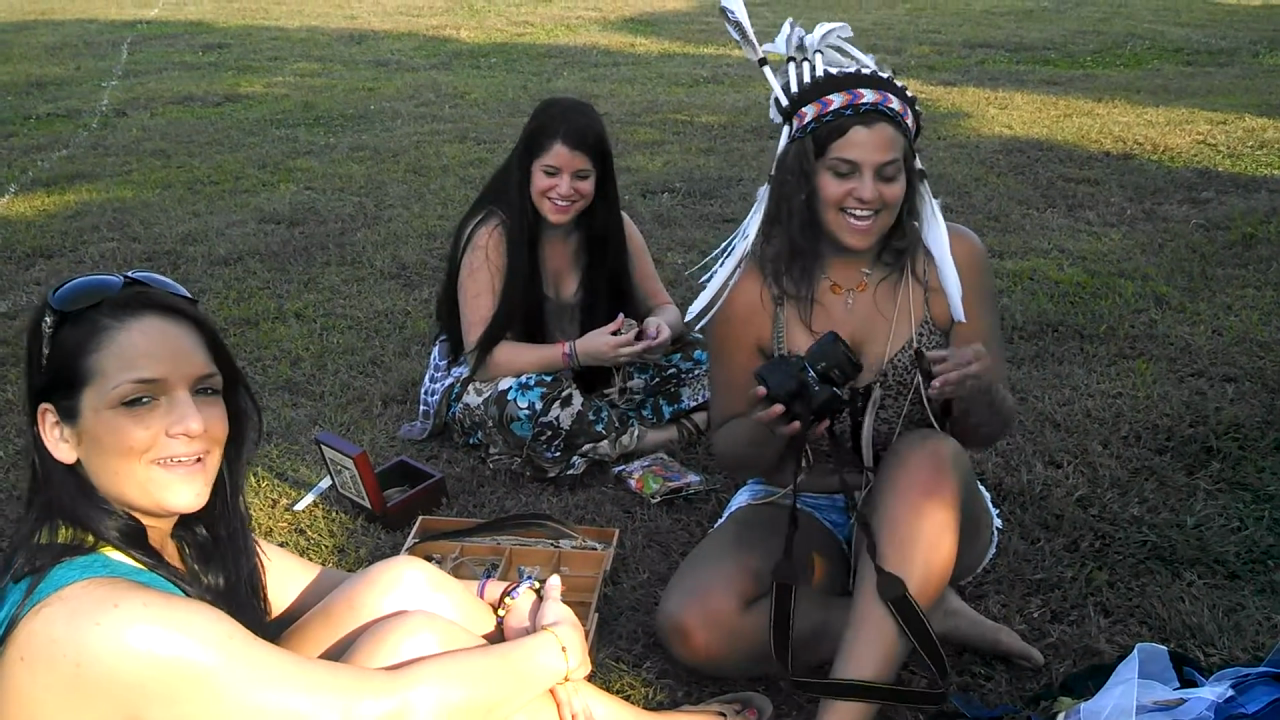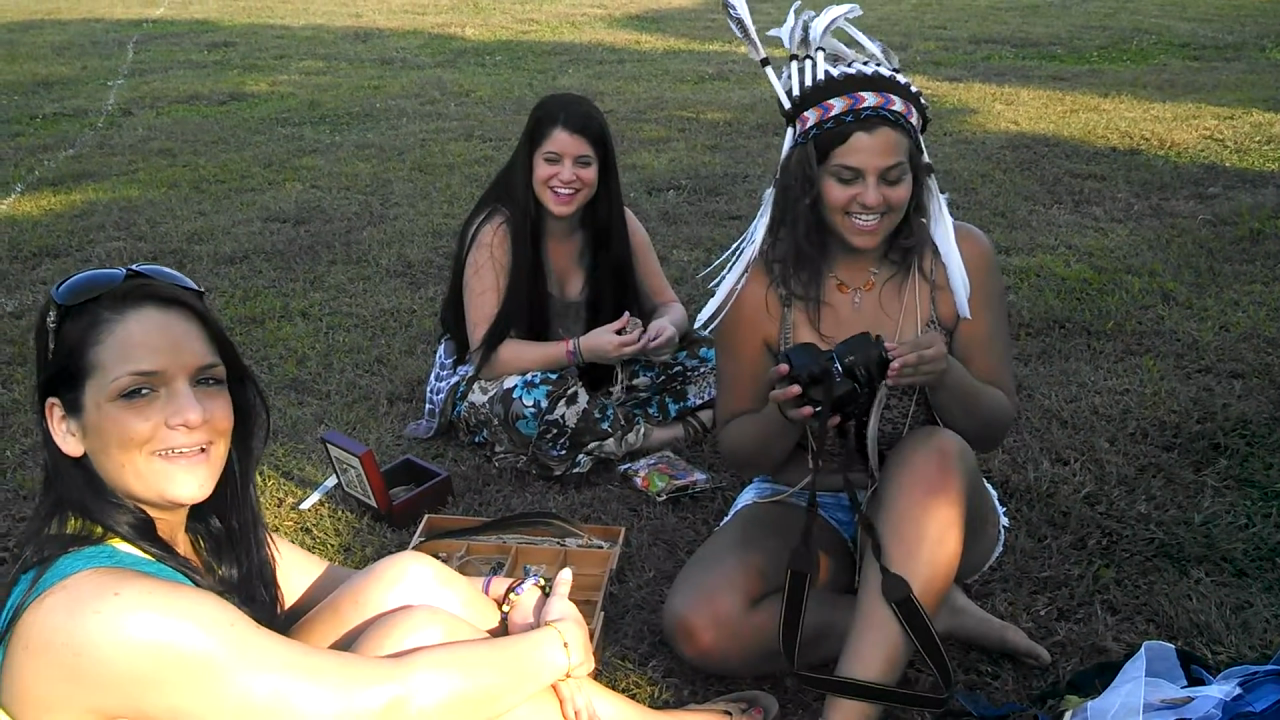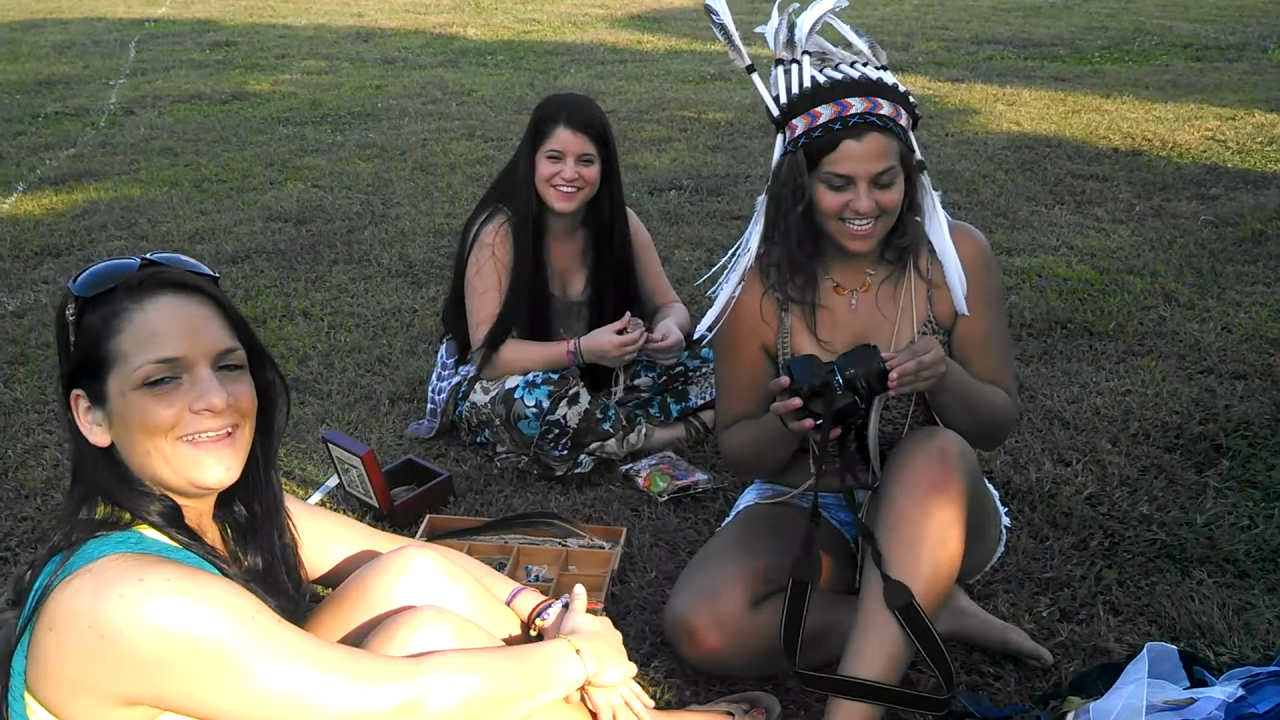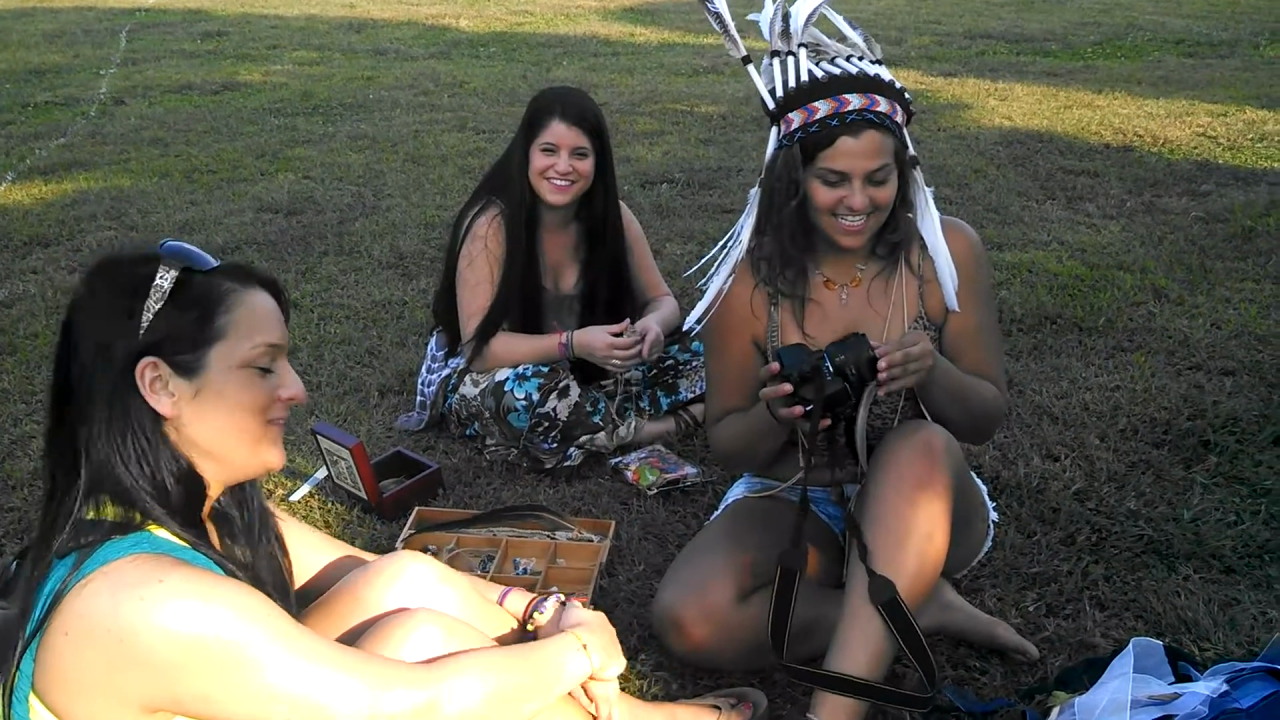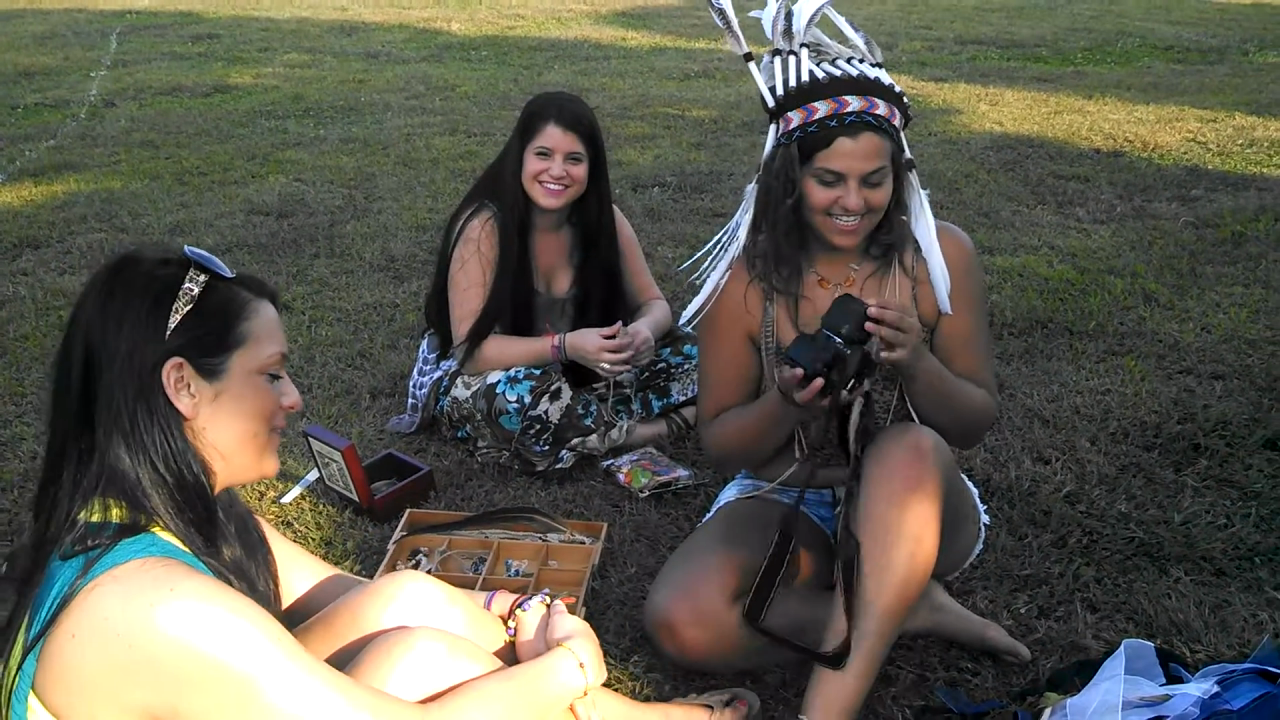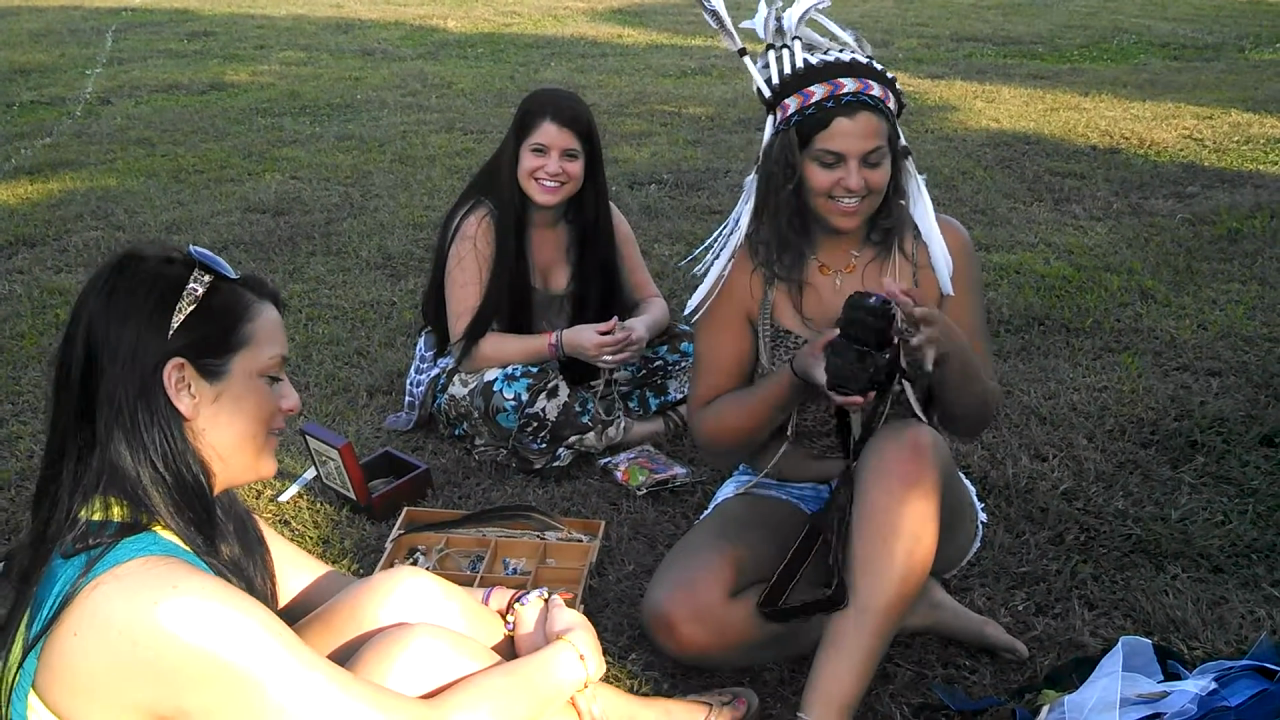
dt=0.4s
person 1, frame 1
left shoulder: (178, 529)
right shoulder: (97, 625)
left elbow: (342, 592)
left wrist: (498, 616)
right wrist: (553, 650)
left knee: (406, 587)
right knee: (414, 638)
person 1, frame 2
left shoulder: (199, 522)
right shoulder: (100, 615)
left elbow: (358, 591)
left wrist: (511, 610)
right wrist: (554, 645)
left knee: (412, 581)
right knee: (417, 636)
person 1, frame 3
left shoulder: (234, 507)
right shoulder: (127, 599)
left elbow: (422, 563)
left wrist: (551, 618)
right wrist: (577, 655)
left knee: (413, 580)
right knee: (419, 632)
person 1, frame 4
left shoulder: (201, 506)
right shoulder: (141, 604)
left elbow: (369, 575)
left wrist: (543, 616)
right wrist: (580, 647)
left knee: (409, 580)
right knee: (419, 637)
person 1, frame 5
left shoulder: (173, 513)
right shoulder: (152, 607)
left elbow: (368, 600)
left wrist: (519, 623)
left knee: (408, 602)
right knee: (417, 656)
person 1, frame 6
left shoulder: (161, 514)
right shoulder: (152, 606)
left elbow: (348, 596)
left wrist: (517, 617)
right wrist: (567, 657)
left knee: (406, 596)
right knee: (417, 653)
person 2, frame 1
left shoulder: (953, 258)
right shoulder: (753, 284)
left elbow: (992, 431)
right elbow: (729, 451)
left wrist: (975, 386)
right wrist: (771, 428)
left hip: (927, 515)
right hip: (797, 513)
left knee: (928, 455)
right knee: (692, 627)
right ankle: (926, 614)
person 2, frame 2
left shoulder: (960, 256)
right shoulder: (763, 281)
left elbow: (995, 427)
right elbow: (737, 449)
left wrist: (944, 376)
right wrist: (785, 418)
left hip: (933, 513)
right hip: (803, 511)
left knee: (934, 452)
right knee: (698, 624)
right ankle: (933, 613)
person 2, frame 3
left shoulder: (957, 256)
right shoulder: (761, 284)
left elbow: (997, 424)
right elbow: (736, 449)
left wrist: (943, 379)
right wrist: (785, 427)
left hip: (933, 515)
right hip: (804, 512)
left knee: (936, 451)
right knee: (700, 627)
right ankle: (934, 614)
person 2, frame 4
left shoulder: (948, 251)
right shoulder: (752, 277)
left elbow: (987, 419)
right elbow: (727, 444)
left wrist: (934, 372)
right wrist: (775, 418)
left hip: (923, 508)
right hip: (793, 505)
left knee: (920, 444)
right knee: (688, 618)
right ankle: (919, 608)
person 2, frame 5
left shoulder: (941, 255)
right shoulder: (748, 276)
left elbow: (975, 426)
right elbow: (720, 443)
left wrist: (916, 364)
right wrist: (787, 403)
left hip: (912, 507)
right hip: (784, 506)
left knee: (909, 447)
right knee: (679, 621)
right ankle: (909, 610)
person 2, frame 6
left shoulder: (937, 245)
right shoulder: (748, 265)
left elbow: (973, 418)
right elbow: (711, 435)
left wrist: (949, 350)
right wrist: (796, 374)
left hip: (910, 505)
right hip: (781, 502)
left knee: (908, 445)
right knee: (677, 616)
right ankle: (908, 606)
person 3, frame 1
left shoulder: (612, 225)
right shoulder: (493, 233)
left elbow: (663, 308)
right elbow: (483, 356)
left wrist: (660, 328)
right wrist: (575, 353)
left hip: (586, 378)
right hip: (493, 386)
left knee: (694, 355)
right knee: (530, 406)
right ankle: (664, 432)
person 3, frame 2
left shoulder: (617, 222)
right shoulder: (497, 230)
left elbow: (668, 306)
right elbow: (487, 355)
left wrist: (665, 328)
right wrist: (579, 350)
left hip: (591, 377)
right hip: (496, 386)
left knee: (702, 354)
right knee: (535, 403)
right ankle: (674, 431)
person 3, frame 3
left shoulder: (618, 221)
right shoulder: (499, 230)
left elbow: (669, 306)
right elbow: (488, 354)
left wrist: (668, 329)
right wrist: (580, 350)
left hip: (591, 377)
right hip: (498, 386)
left knee: (702, 356)
right knee: (536, 404)
right ankle: (674, 431)
person 3, frame 4
left shoulder: (611, 216)
right shoulder: (492, 223)
left elbow: (661, 301)
right elbow: (479, 347)
left wrist: (652, 326)
right wrist: (572, 345)
left hip: (580, 372)
right hip: (489, 380)
left knee: (693, 349)
right knee: (525, 397)
right ankle: (664, 425)
person 3, frame 5
left shoulder: (604, 219)
right shoulder: (484, 226)
left elbow: (653, 304)
right elbow: (471, 349)
left wrist: (643, 331)
right wrist: (564, 347)
left hip: (573, 374)
right hip: (481, 380)
left knee: (686, 350)
right knee: (518, 398)
right ankle: (659, 427)
person 3, frame 6
left shoulder: (600, 216)
right shoulder: (481, 223)
left elbow: (651, 303)
right elbow: (468, 347)
left wrist: (639, 328)
right wrist: (561, 343)
left hip: (573, 371)
right hip: (480, 379)
left knee: (683, 347)
right knee: (517, 399)
right ankle: (653, 425)
